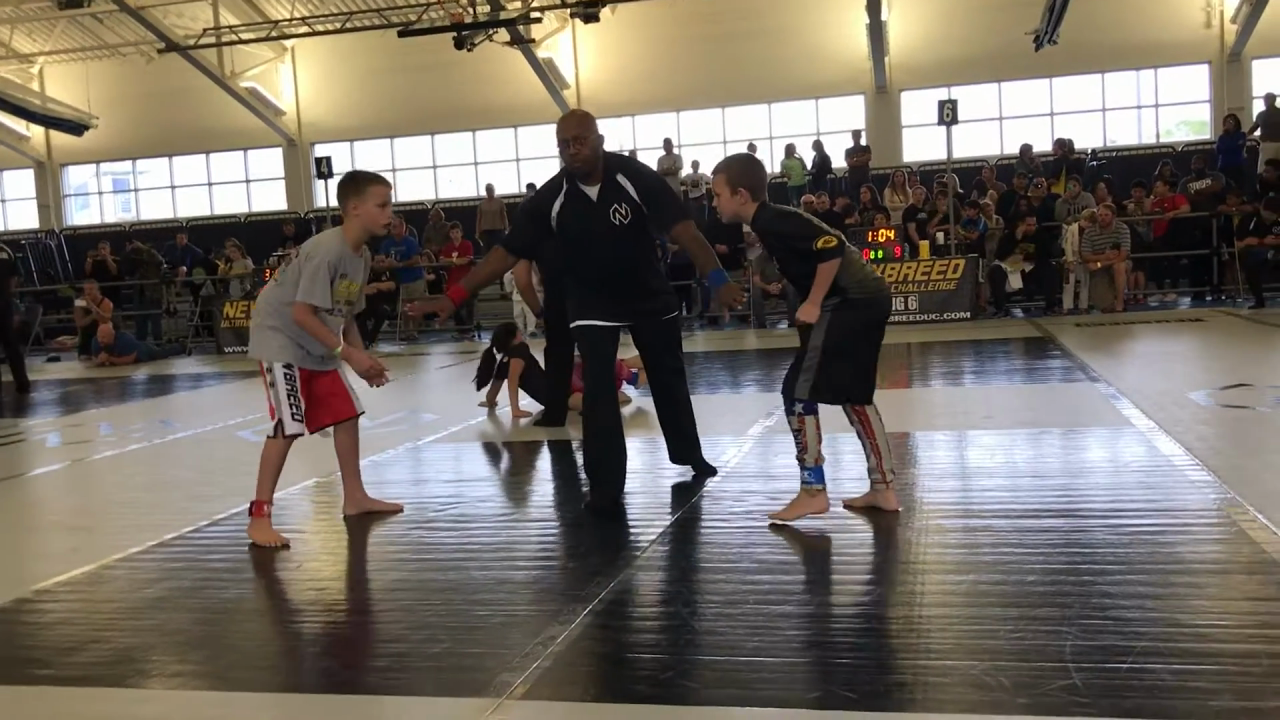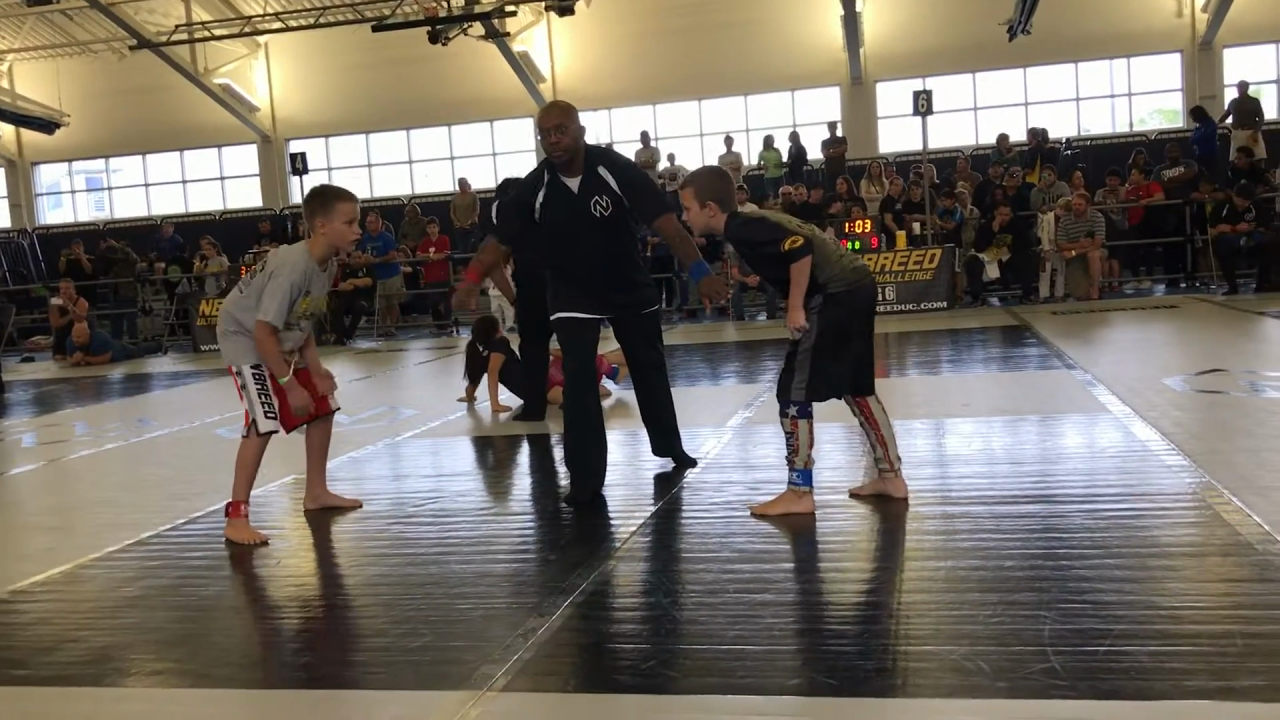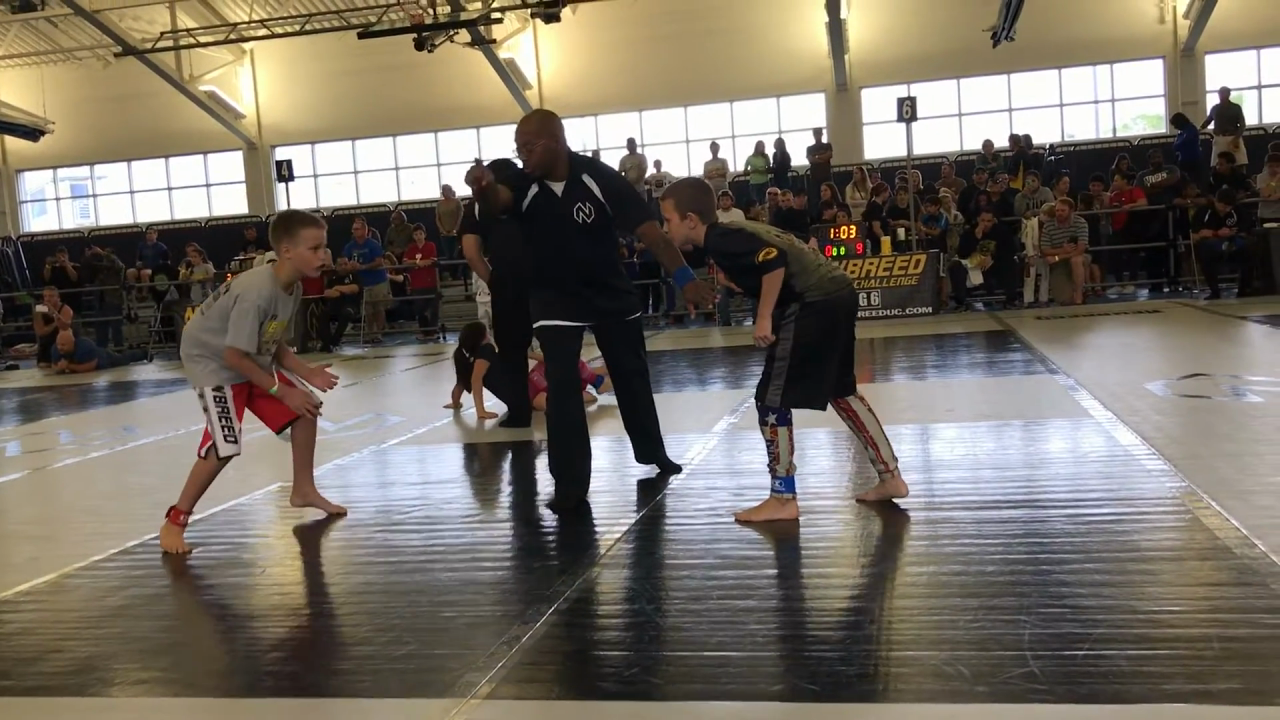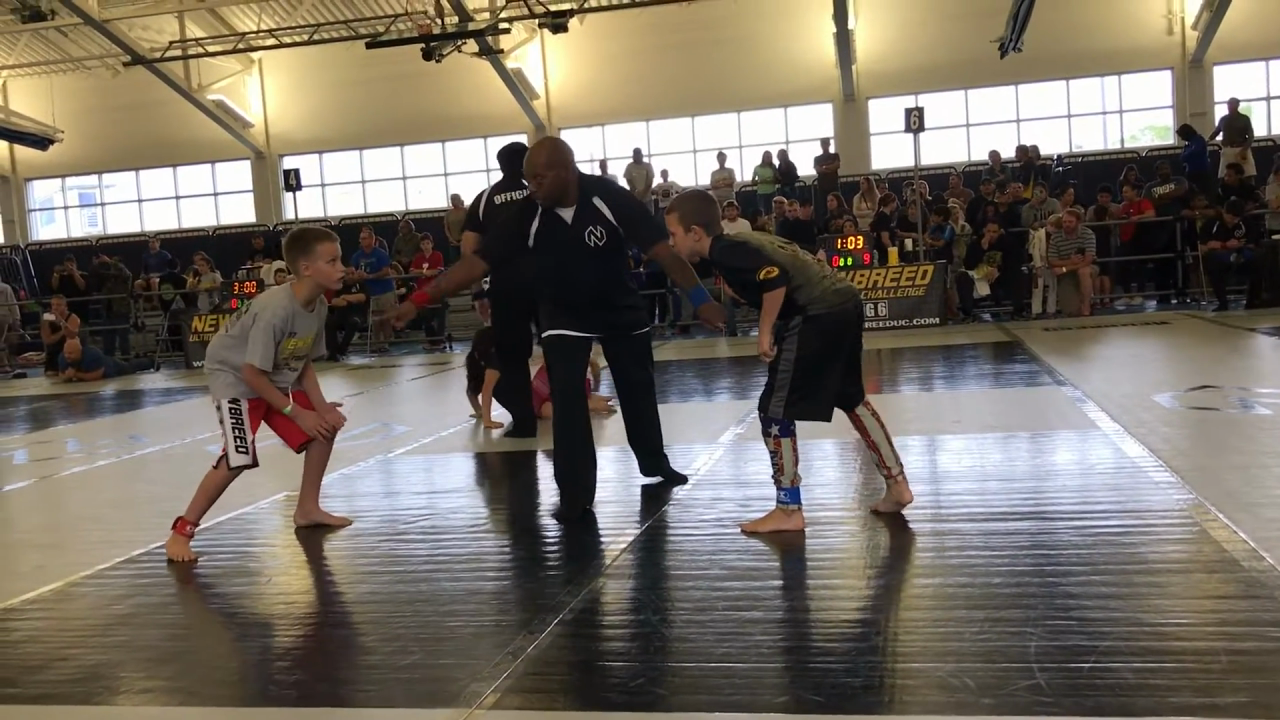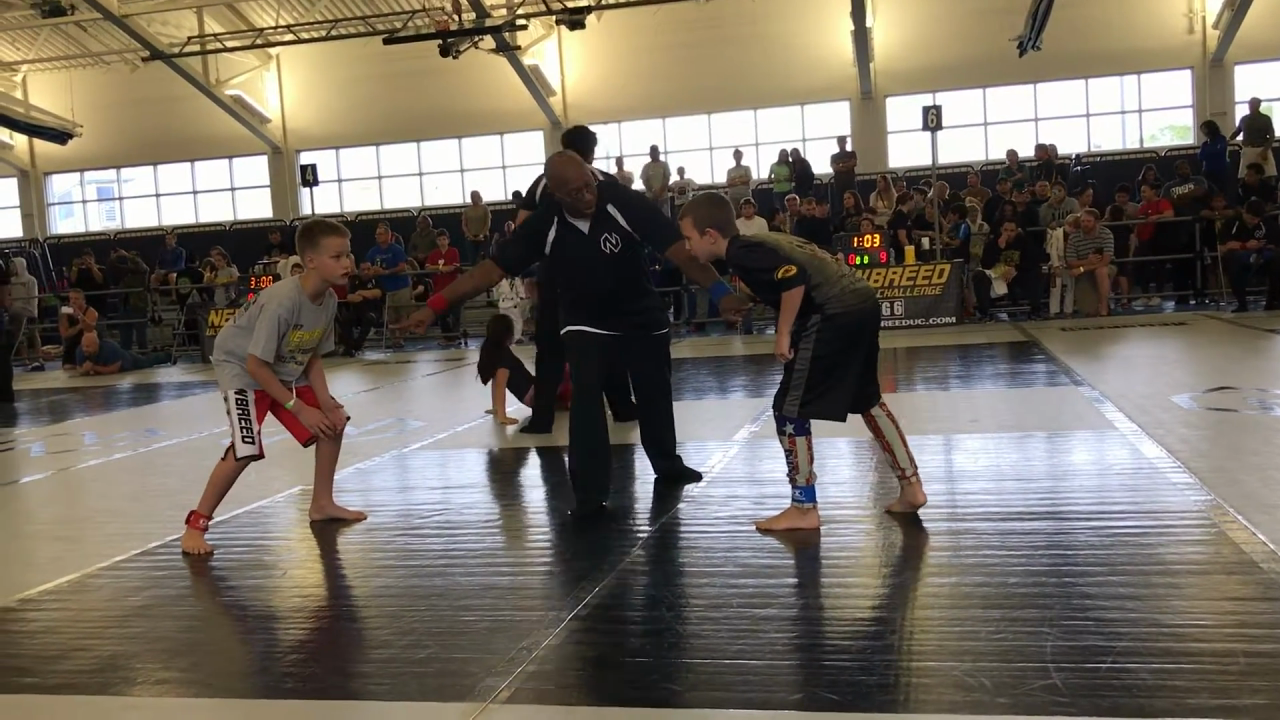
dt=0.5s
person 1, frame 1
left shoulder: (636, 177)
right shoulder: (551, 198)
left elbow: (682, 229)
right elbow: (507, 252)
left wrist: (718, 279)
right wrist: (455, 295)
left hip: (650, 297)
right hip: (591, 304)
left knee: (669, 378)
right knee: (598, 391)
left ankle: (688, 454)
right ankle: (605, 487)
person 1, frame 2
left shoulder: (616, 169)
right shoulder: (534, 188)
left elbow: (663, 221)
right elbow: (501, 239)
left wrist: (701, 272)
right wrist: (472, 279)
left hip: (630, 288)
right hip: (573, 295)
left knee: (650, 370)
right knee: (578, 381)
left ankle: (669, 446)
right ankle: (585, 478)
person 1, frame 3
left shoulder: (599, 178)
right shoulder: (522, 184)
left elbow: (647, 229)
right elbow: (494, 201)
left wrist: (684, 277)
right wrist: (482, 186)
left hip: (610, 294)
right hip: (554, 300)
left knee: (632, 376)
right knee: (562, 387)
left ankle: (653, 453)
right ankle: (569, 484)
person 1, frame 4
left shoulder: (610, 199)
right shoulder: (528, 216)
left elbow: (660, 249)
right elbow: (477, 263)
left wrist: (699, 297)
right wrist: (419, 300)
left hip: (621, 310)
right hip: (563, 317)
left knee: (638, 390)
right knee: (567, 399)
left ankle: (654, 463)
right ankle: (575, 495)
person 1, frame 5
left shoulder: (625, 203)
right shoulder: (544, 225)
left elbow: (678, 249)
right elbow: (491, 269)
left wrist: (719, 291)
right wrist: (435, 305)
left hip: (641, 312)
right hip: (584, 318)
left knee: (655, 391)
right knee: (586, 396)
left ankle: (667, 463)
right ankle: (590, 494)
person 2, frame 1
left shoulder: (362, 256)
right shoulder: (325, 250)
left elbow: (345, 315)
right elbow: (303, 313)
left wrist: (364, 358)
right wrist: (347, 352)
left hip: (316, 346)
right hip: (279, 337)
left knee: (346, 414)
right knee: (289, 425)
left ankle: (355, 498)
right ankle: (260, 516)
person 2, frame 2
left shoulder: (328, 265)
right shoulder: (291, 267)
right elbow: (263, 331)
left wrist: (315, 369)
right wrist: (288, 384)
left hip: (282, 344)
right hip: (245, 340)
left knee: (323, 406)
right knee: (264, 424)
left ankle: (316, 491)
right ankle: (236, 516)
person 2, frame 3
left shoulder: (293, 288)
right shoulder: (256, 291)
left elbow: (274, 344)
right elbow: (234, 356)
left wrist: (307, 373)
right wrist: (280, 391)
left hip: (252, 360)
right hip: (210, 360)
left knee: (303, 412)
right knee: (224, 446)
left ankle: (304, 490)
right ankle: (175, 520)
person 2, frame 4
left shoulder: (319, 305)
right shoulder: (274, 310)
left elbow: (305, 361)
right elbow: (252, 374)
left wrist: (321, 406)
right wrist: (297, 413)
left hip: (279, 378)
right hip: (233, 375)
left knee: (326, 427)
right knee: (239, 458)
left ankle: (307, 509)
right ankle: (182, 530)
person 2, frame 5
left shoulder: (329, 299)
right shoulder: (281, 301)
left elbow: (313, 357)
right elbow: (256, 364)
left wrist: (326, 403)
right wrist: (298, 408)
left hip: (287, 370)
right hip: (241, 367)
left knee: (333, 422)
right knee: (246, 449)
left ankle: (322, 503)
right ankle: (196, 524)
person 3, frame 1
left shoulder: (772, 222)
right shoulder: (775, 218)
left elbow: (832, 248)
left wrist: (812, 304)
right wrist: (816, 302)
left hip: (849, 304)
right hip: (867, 298)
left knee: (798, 392)
right knee: (855, 395)
left ankle: (813, 491)
right ankle: (883, 488)
person 3, frame 2
left shoulder: (741, 230)
right shoulder: (749, 223)
left elbow: (801, 248)
left wrist: (795, 308)
left hip: (835, 296)
right hip: (856, 286)
left knee: (794, 391)
right knee: (856, 387)
left ankle: (799, 492)
right ankle: (890, 476)
person 3, frame 3
left shoulder: (719, 240)
right shoulder: (732, 232)
left elbow: (775, 260)
left wrist: (764, 318)
left hip: (814, 304)
right hip: (837, 293)
left knee: (772, 400)
right knee: (841, 391)
left ankle: (783, 499)
right ankle: (890, 477)
person 3, frame 4
left shoulder: (723, 252)
right shoulder: (740, 242)
left elbow: (776, 278)
left wrist: (765, 333)
left hip: (818, 317)
right hip: (843, 303)
left knee: (775, 411)
right knee: (851, 399)
left ankle: (789, 510)
right ankle: (897, 485)
person 3, frame 5
left shoulder: (741, 253)
right shoulder: (759, 242)
left elbow: (794, 277)
left wrist: (784, 333)
left hip: (834, 316)
right hip: (862, 302)
left knee: (789, 409)
right knee: (867, 400)
left ankle: (804, 509)
right ankle: (911, 486)
person 4, frame 1
left shoulder: (523, 226)
right shoulder: (568, 214)
left elbow: (522, 280)
left wrist: (539, 312)
left hip: (559, 287)
right hip: (590, 283)
left knee: (558, 349)
right knee: (596, 346)
left ankle: (555, 412)
right ankle: (600, 404)
person 4, frame 2
left shoulder: (494, 212)
left elbow: (494, 265)
left wrist: (513, 300)
left hip: (531, 276)
left knee: (533, 342)
left ankle: (533, 406)
person 4, frame 3
left shoulder: (477, 204)
left elbow: (471, 254)
left wrist: (492, 282)
left hip: (506, 278)
left knee: (511, 346)
left ankle: (519, 412)
person 4, frame 4
left shoulder: (485, 199)
left elbow: (468, 250)
left wrist: (479, 292)
left hip: (506, 284)
left knee: (511, 355)
left ankle: (523, 421)
person 4, frame 5
left shoulder: (542, 183)
right shoulder: (606, 181)
left elbow: (522, 229)
left wrist: (533, 270)
left hip: (553, 273)
left knee: (549, 345)
left ankle: (541, 417)
right ankle: (622, 407)
